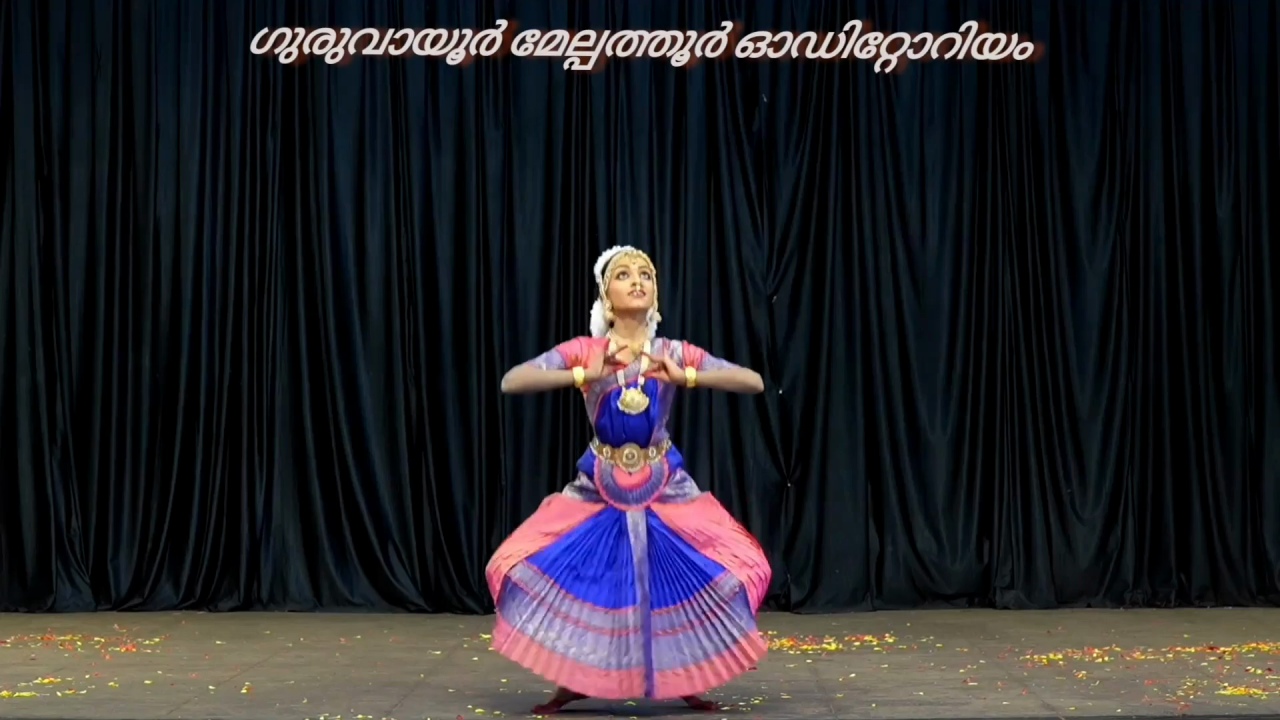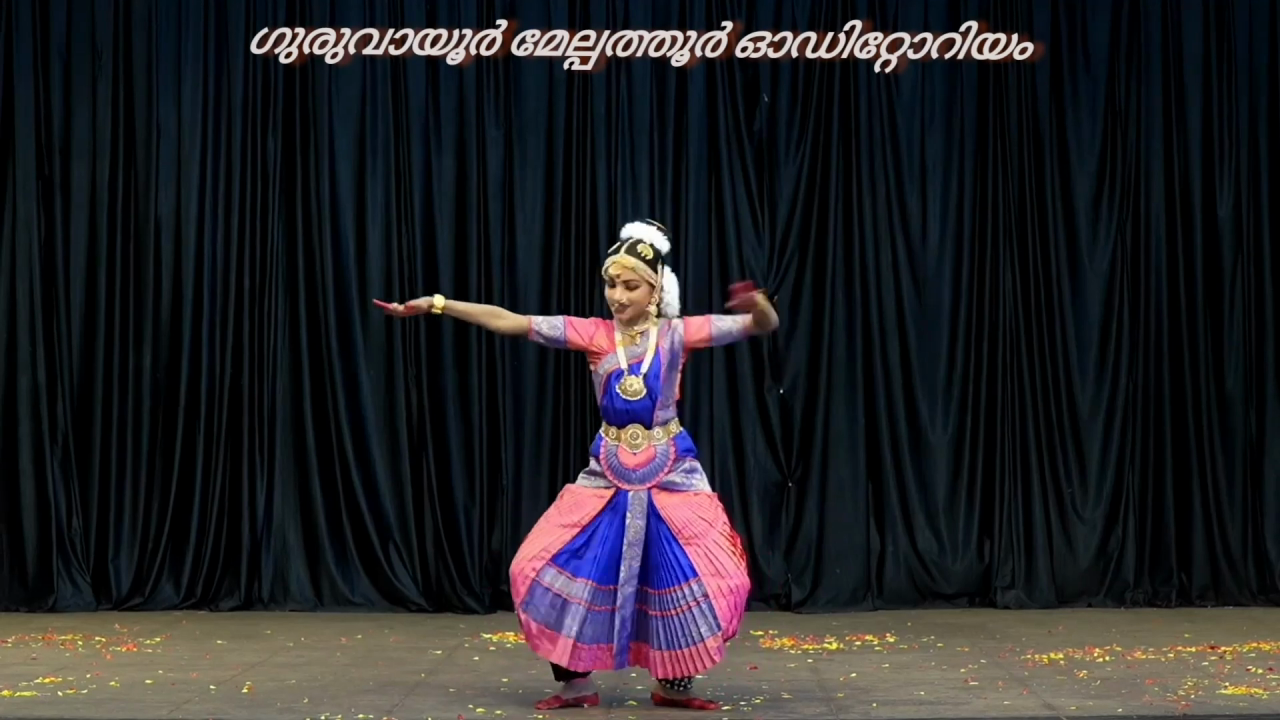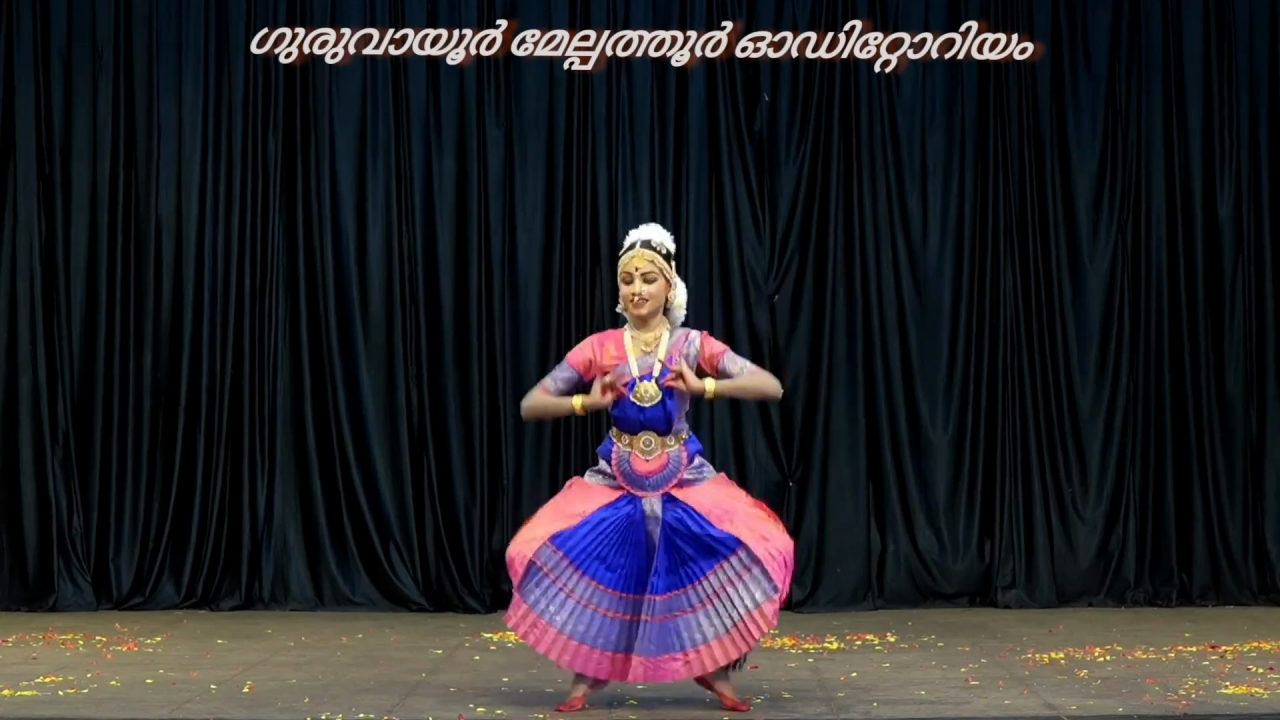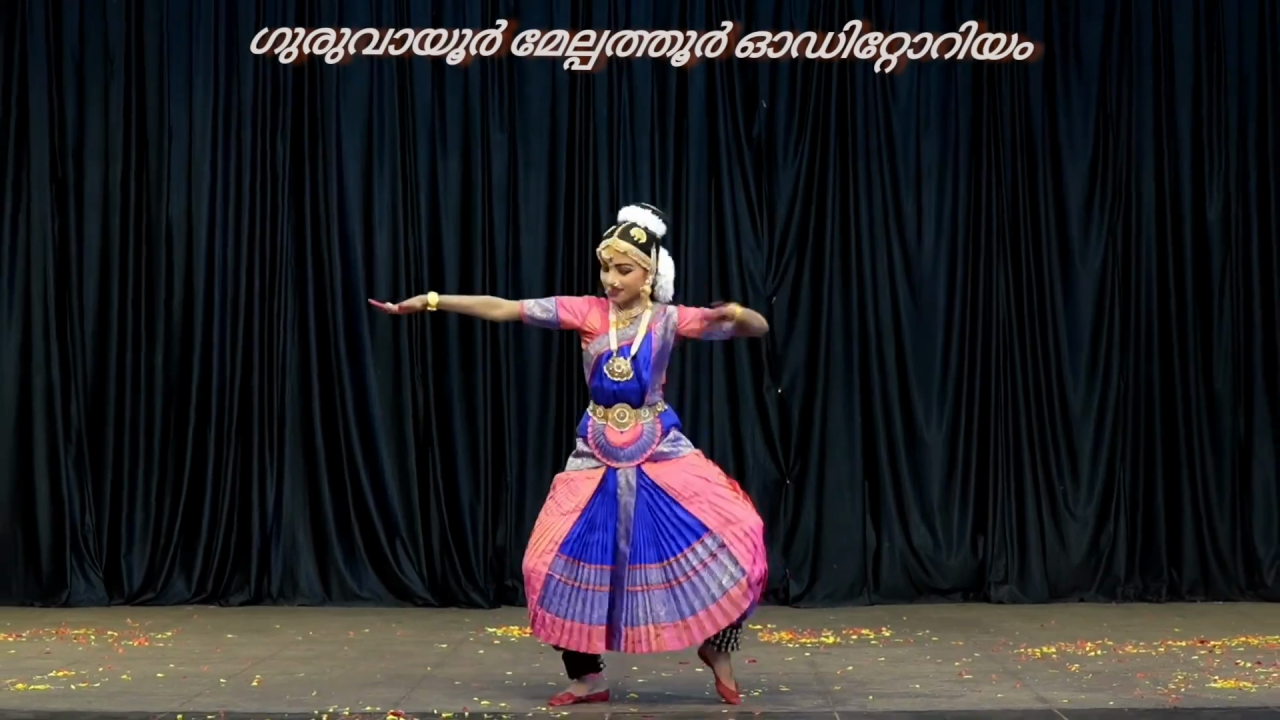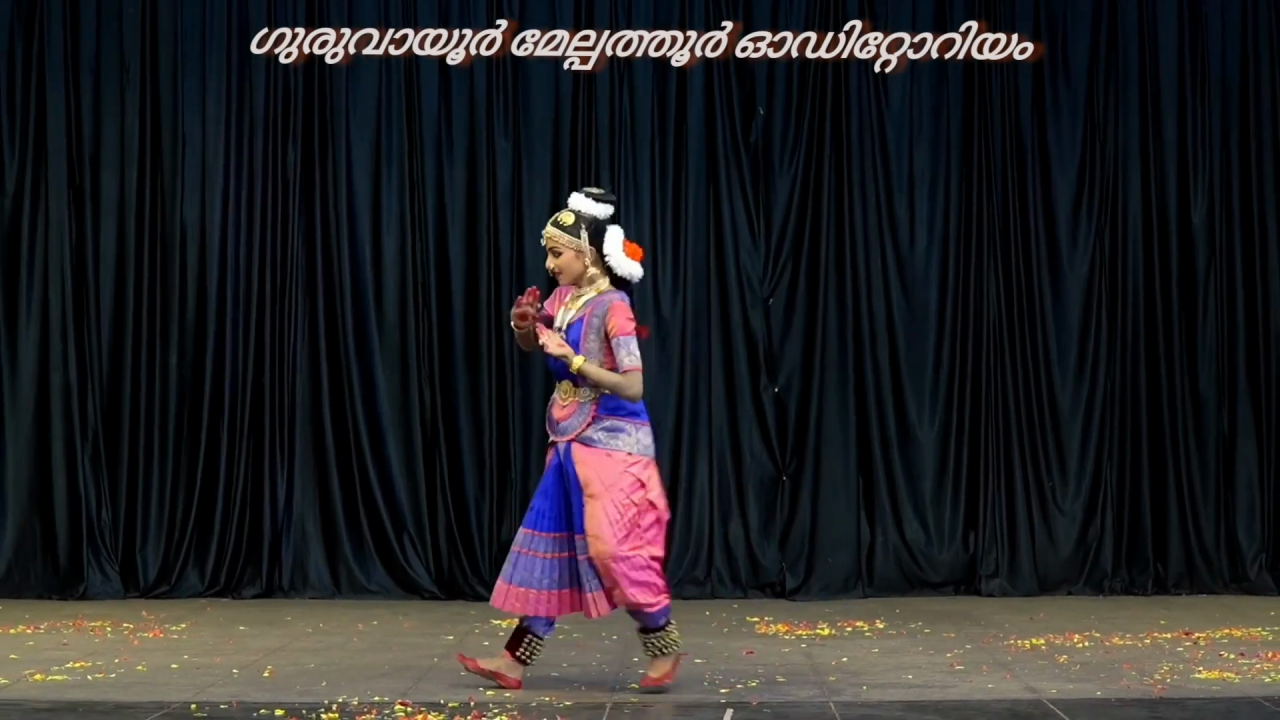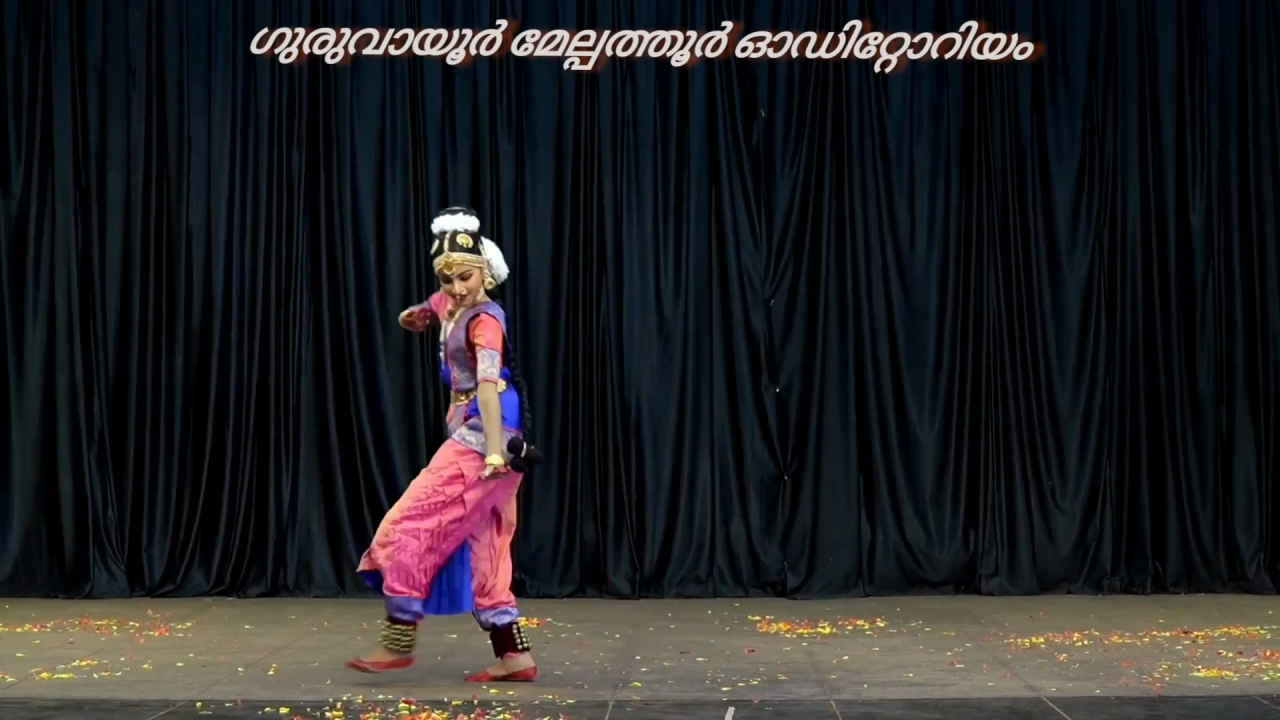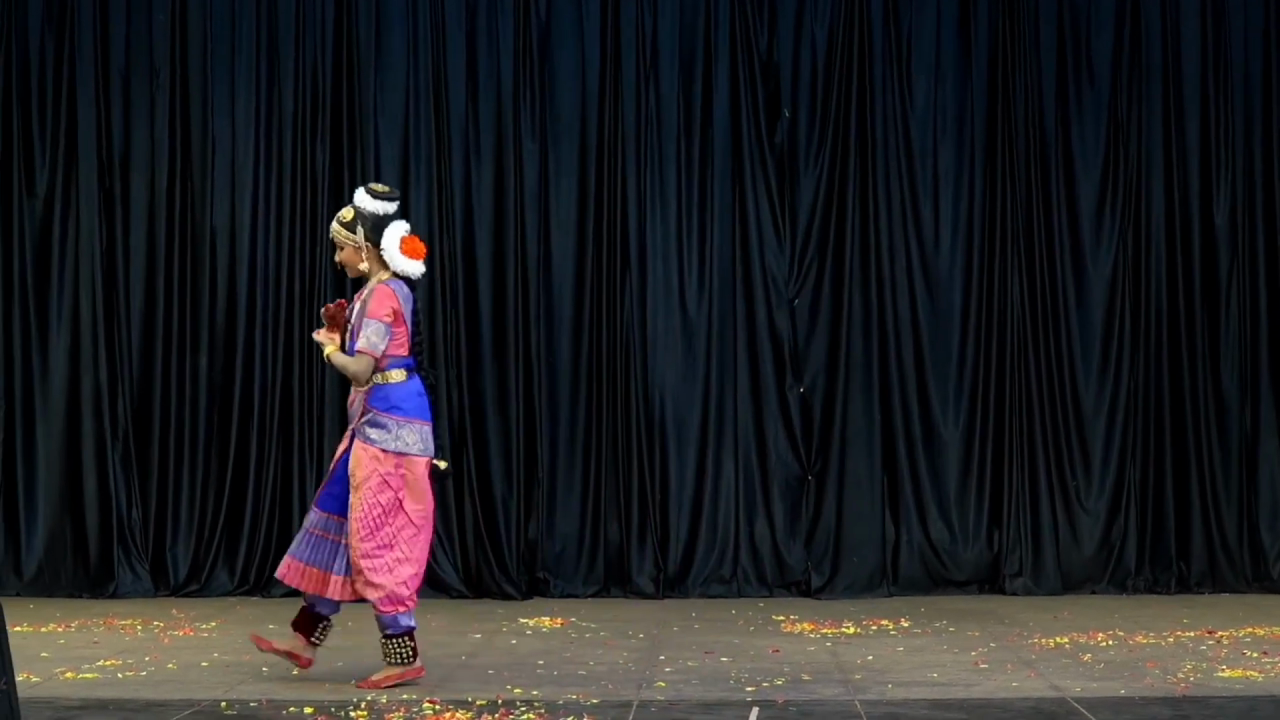
dt=0.7s
person 1, frame 1
left shoulder: (674, 353)
right shoulder: (582, 353)
left elbow: (754, 383)
right elbow: (512, 382)
left wrist: (684, 377)
right wrist: (586, 376)
left hip: (666, 492)
right hip: (597, 494)
left knee: (738, 571)
right knee: (525, 568)
left ankle: (683, 681)
right ankle: (576, 679)
person 1, frame 2
left shoulder: (680, 332)
right shoulder: (592, 333)
left elbow: (763, 325)
right elbow: (508, 321)
left wrist: (757, 304)
right wrist: (435, 303)
left hip: (672, 478)
right hip: (607, 477)
left knee: (708, 581)
right knee: (547, 568)
left ankle: (672, 684)
right ankle: (577, 681)
person 1, frame 3
left shoulder: (694, 346)
right shoulder: (598, 348)
left elbow: (772, 388)
right elbow: (530, 406)
left wrist: (703, 386)
right wrist: (586, 402)
left hip: (684, 479)
right hip: (615, 480)
left knee: (763, 550)
right knee: (539, 555)
left ankle: (712, 670)
right ankle: (590, 672)
person 1, frame 4
left shoulder: (672, 319)
right shoulder: (586, 312)
left elbow: (759, 327)
right elbow: (501, 308)
left wrist: (738, 314)
right wrist: (429, 300)
left hip: (661, 454)
right hip: (596, 458)
left knee: (733, 537)
right knee: (556, 561)
left ankle: (718, 651)
right ankle: (588, 678)
person 1, frame 5
left shoulder: (612, 306)
right shoulder: (562, 299)
left elbow: (632, 387)
right elbow: (530, 345)
left wrist: (571, 358)
right wrist: (525, 323)
left hip: (614, 439)
right hip: (576, 441)
left knee: (614, 546)
right knee: (547, 543)
left ankle: (663, 647)
right ankle: (514, 658)
person 1, frame 6
left shoulder: (484, 319)
right shoulder: (450, 303)
left elbow: (489, 387)
right elbow: (420, 326)
left wrist: (495, 450)
right wrist: (410, 319)
left hip: (484, 438)
right hip: (476, 436)
left knee: (409, 529)
right knee: (479, 550)
left ankle: (398, 643)
right ankle: (515, 655)
person 1, frame 7
left shoulder: (384, 296)
right shoulder: (373, 291)
left elbow: (358, 367)
right elbow: (350, 341)
left wrist: (331, 347)
right wrist: (334, 326)
left hip: (390, 425)
right hip: (374, 425)
left knee: (379, 540)
right knee: (334, 524)
left ankle: (405, 659)
right ankle: (304, 636)
